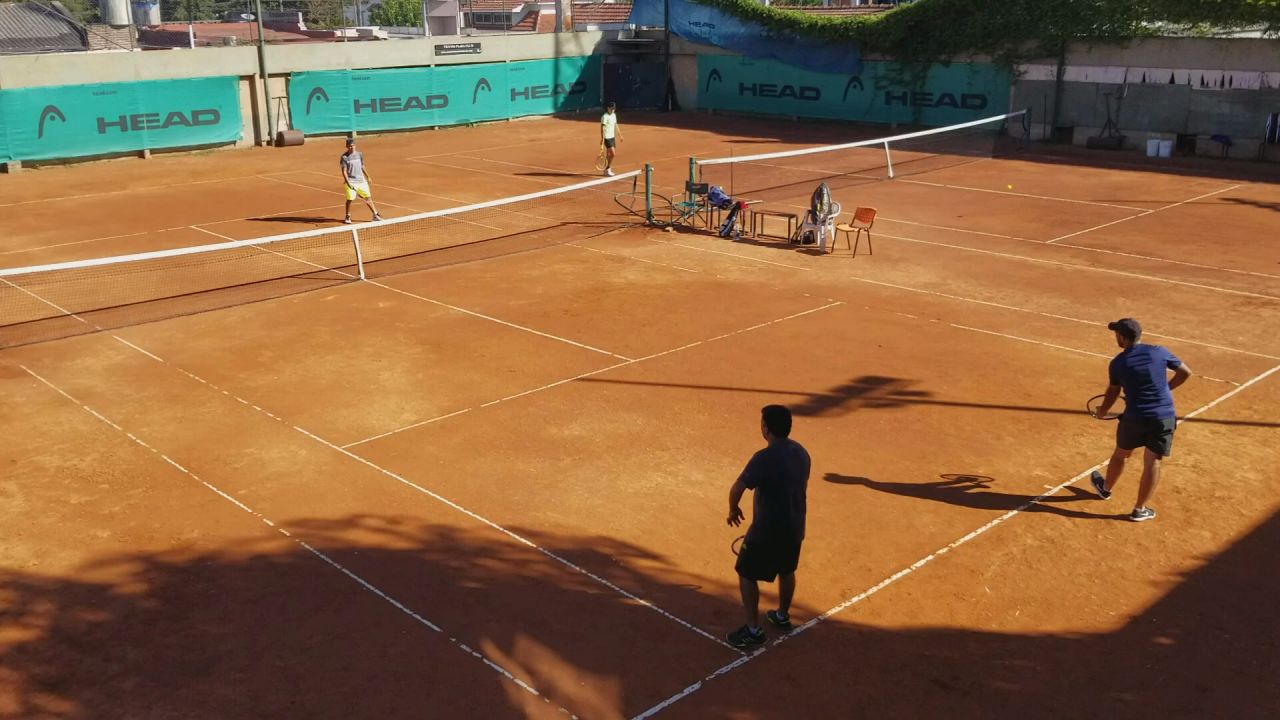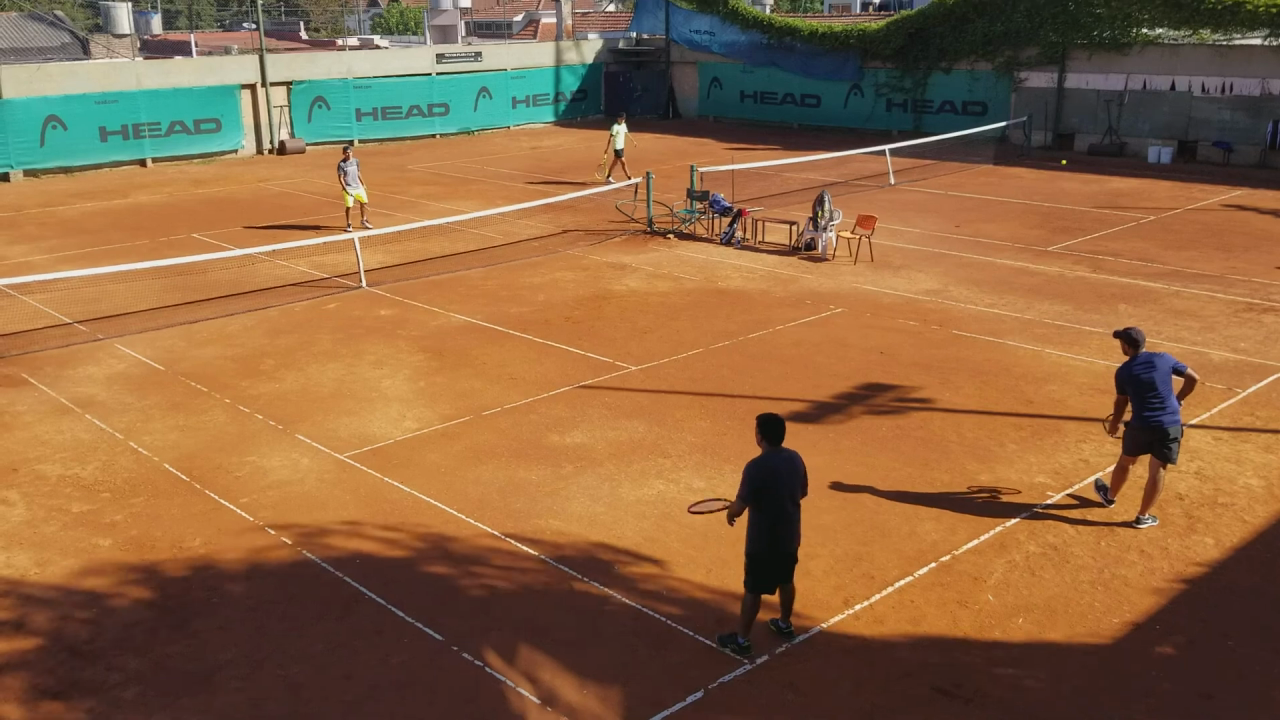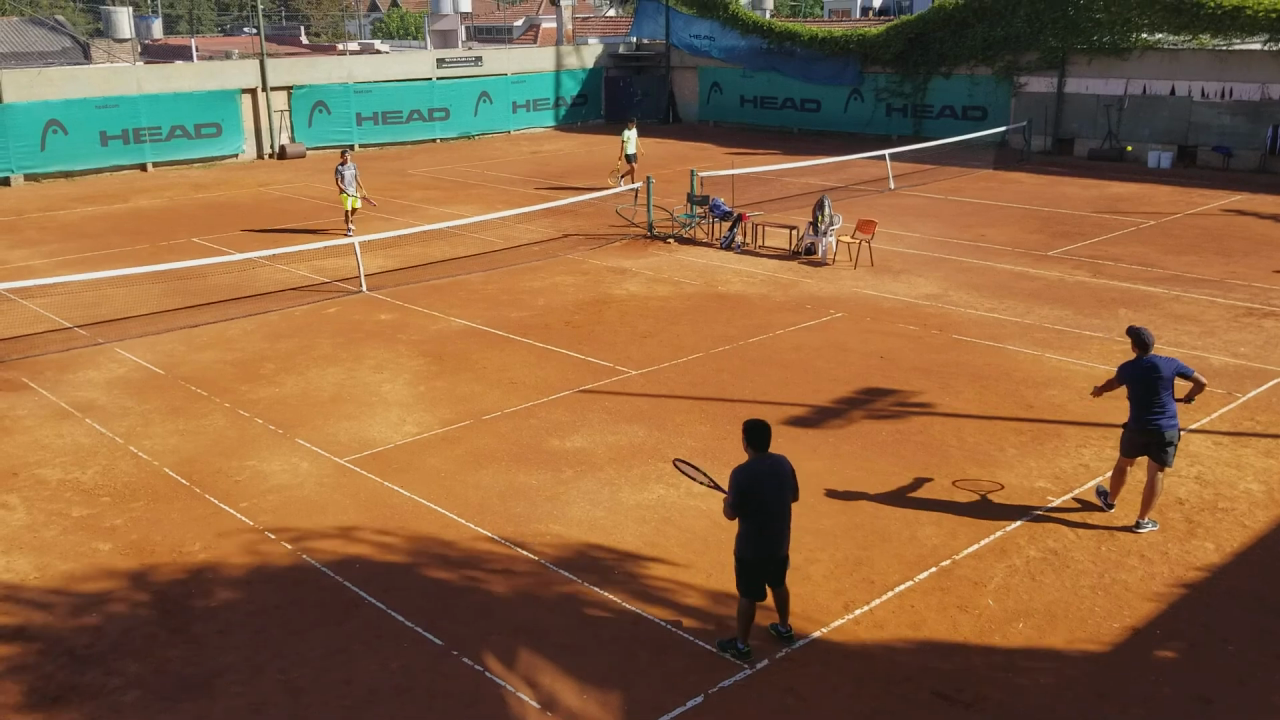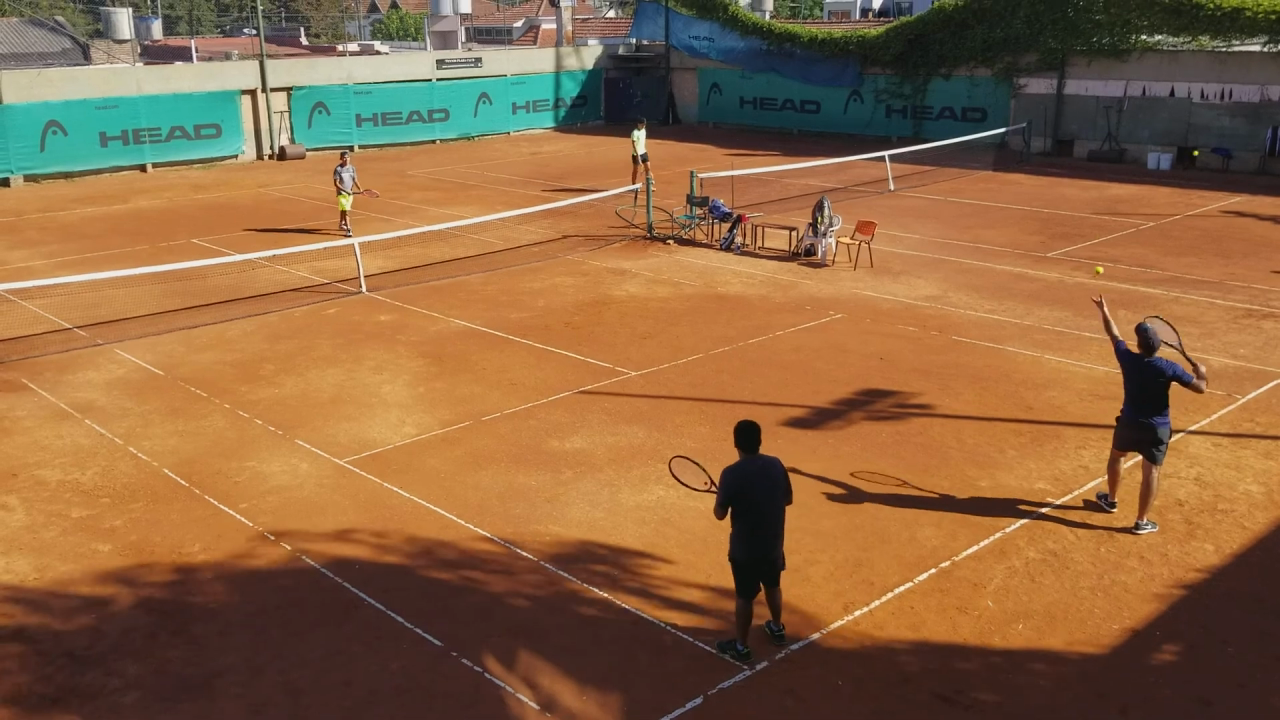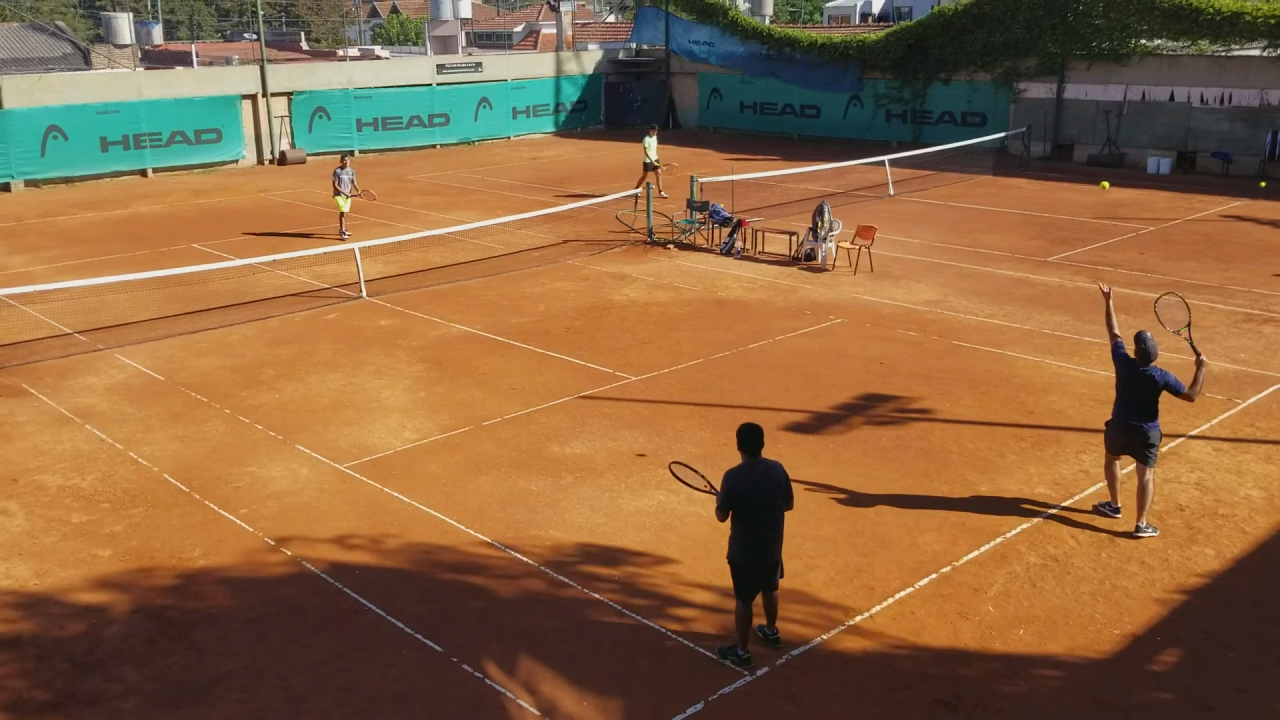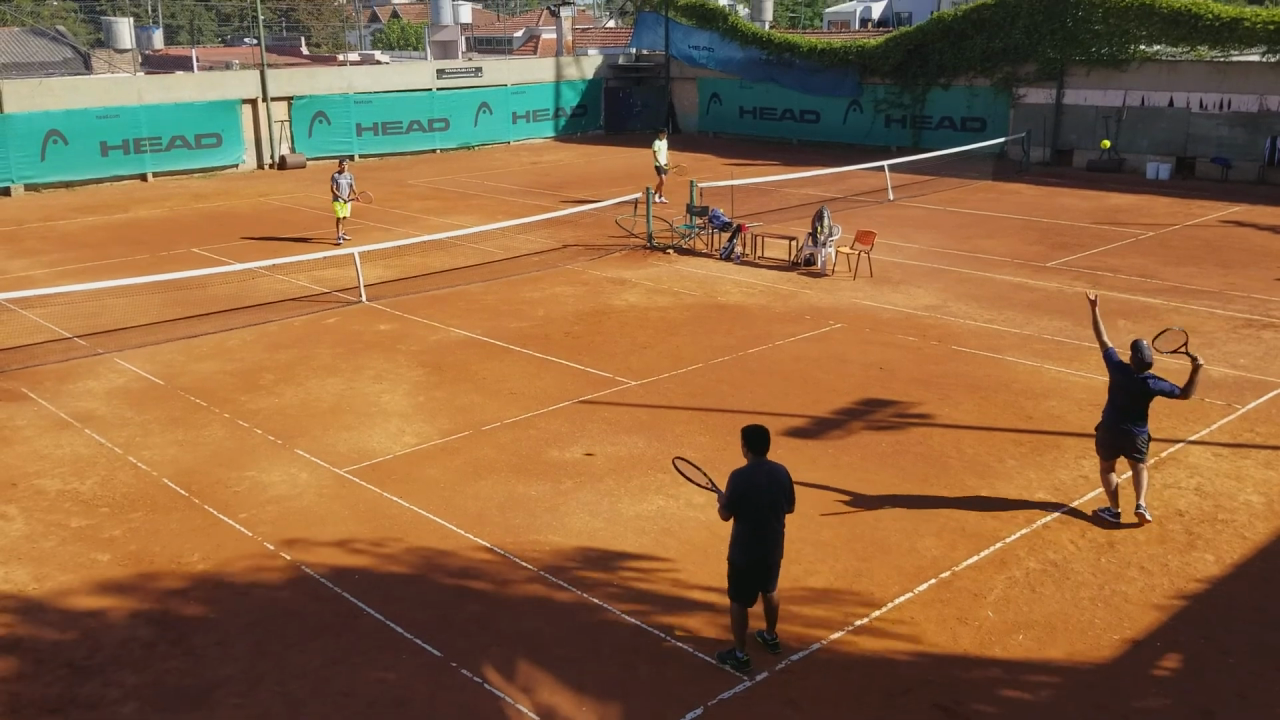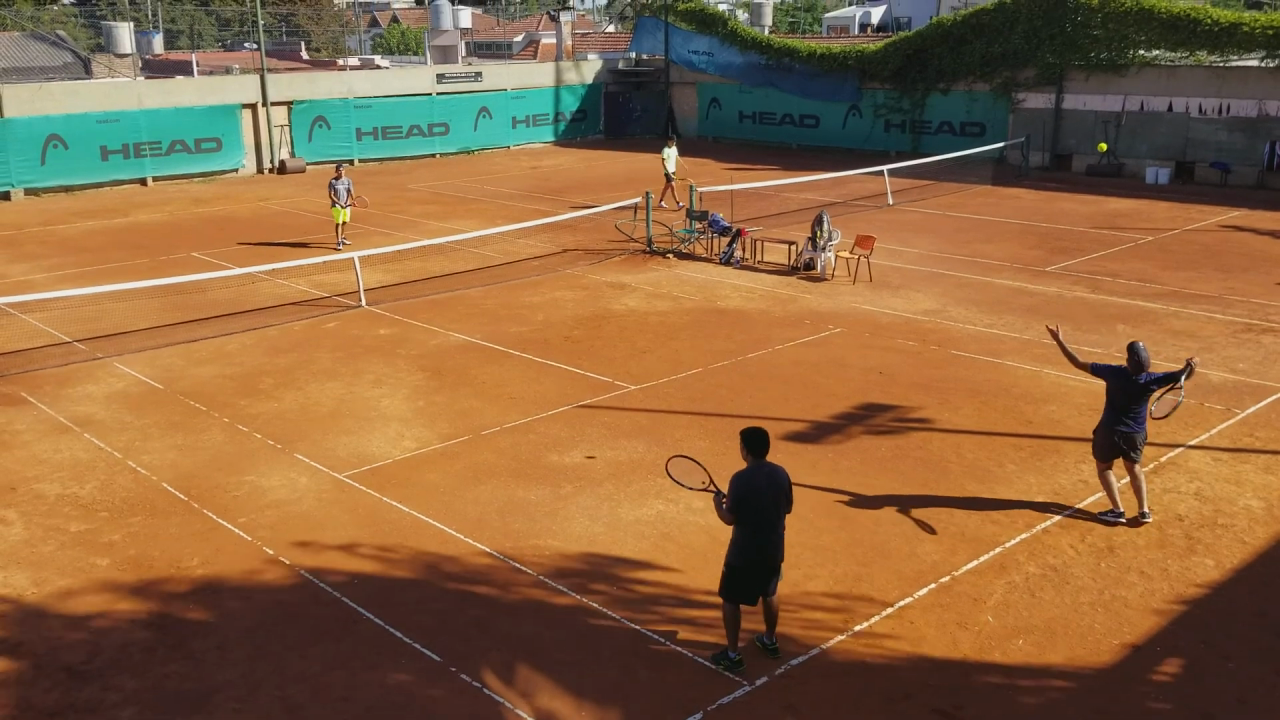
dt=0.2s
person 1, frame 1
left shoulder: (764, 458)
right shoulder: (801, 452)
left elbow: (736, 489)
left wrist: (733, 511)
left hip: (766, 532)
right hip: (794, 528)
left knee: (747, 574)
right knee: (787, 572)
left ankle: (752, 630)
right ankle: (782, 616)
person 1, frame 2
left shoulder: (756, 467)
right shoulder: (795, 459)
left elbow: (739, 508)
right elbow: (802, 492)
left wrist: (730, 512)
left hip: (763, 541)
right hip: (790, 536)
left knee: (753, 590)
right knee: (785, 581)
left ankle: (741, 640)
right ankle: (785, 624)
person 1, frame 3
left shoulder: (741, 473)
right shoulder: (784, 464)
left elbow: (731, 514)
right elbow: (794, 496)
left wrist: (727, 502)
left hip: (751, 546)
right hip: (780, 541)
left knee: (748, 596)
right knee: (778, 584)
left ankle: (741, 645)
right ankle: (784, 628)
person 1, frame 4
left shoulder: (731, 474)
right shoulder: (776, 465)
left elbow: (720, 514)
right elbow: (788, 500)
left wrist: (720, 499)
left hip: (745, 547)
right hip: (774, 542)
left knee: (745, 596)
right knee: (772, 586)
left ankle: (741, 646)
right ankle: (777, 628)
person 1, frame 5
left shoulder: (733, 477)
right shoulder: (778, 470)
left elbow: (721, 516)
right elbow: (789, 505)
left wrist: (720, 501)
left hip: (744, 550)
right hip: (772, 546)
left knee: (743, 599)
right knee: (770, 590)
left ankle: (741, 651)
right ankle: (771, 631)
person 1, frame 6
left shoulder: (739, 476)
right shoulder: (781, 472)
left elbow: (726, 515)
right elbow: (790, 508)
left wrist: (721, 500)
left hip: (744, 552)
right hip: (772, 548)
left knee: (738, 601)
right knee: (769, 592)
left ankle: (740, 655)
right ankle: (770, 636)
person 1, frame 7
left shoulder: (741, 479)
right shoulder: (781, 474)
left elbow: (729, 518)
right elbow: (788, 509)
left wrist: (718, 504)
left hip: (743, 553)
right hip: (773, 550)
left knee: (730, 600)
right knee: (769, 595)
left ankle: (732, 655)
right ankle: (770, 641)
person 2, frame 1
left shoulder: (1118, 362)
right shoulder: (1159, 352)
left elbow: (1113, 392)
right elbow: (1185, 372)
left wrist: (1104, 409)
left hip: (1135, 418)
right hip: (1164, 417)
left knee: (1121, 454)
right knee: (1153, 462)
left ankle: (1106, 489)
right ankle: (1140, 509)
person 2, frame 2
left shoulder: (1123, 371)
right shoulder: (1164, 359)
left elbow: (1121, 403)
right elbow: (1193, 378)
left wrist: (1114, 423)
right wrist: (1177, 400)
left hip: (1141, 426)
right hip: (1170, 425)
left knee: (1125, 462)
right knee: (1157, 470)
left ankle: (1109, 496)
right ankle: (1143, 516)
person 2, frame 3
left shoulder: (1127, 369)
right shoulder: (1169, 364)
left elbow: (1114, 383)
right elbow: (1202, 382)
left wrist: (1100, 390)
right wrist: (1189, 396)
left hip: (1137, 428)
right hip: (1166, 430)
left knee: (1124, 463)
right knee: (1156, 474)
left ankle: (1110, 501)
right ankle: (1143, 520)
person 2, frame 4
left shoulder: (1128, 360)
right shoulder: (1169, 368)
left elbow: (1114, 336)
right elbow: (1201, 387)
left wrist: (1104, 311)
right wrist: (1200, 371)
left hip: (1129, 424)
right hip: (1157, 429)
left knee: (1116, 456)
right knee: (1151, 473)
left ankle: (1111, 499)
right ankle: (1142, 521)
person 2, frame 5
left shoulder: (1124, 364)
right shoulder: (1161, 377)
left elbow: (1114, 334)
right elbow: (1191, 396)
left wrist: (1108, 302)
right wrist: (1200, 368)
left hip: (1119, 427)
right hip: (1147, 433)
left knee: (1111, 461)
right knee: (1146, 476)
left ankle: (1114, 505)
right ankle: (1142, 524)
person 2, frame 6
left shoulder: (1118, 370)
right shoulder: (1154, 384)
left elbow: (1102, 340)
right elbow: (1187, 393)
left wrist: (1094, 309)
right wrist: (1197, 368)
left hip: (1110, 430)
right hip: (1136, 434)
left knee: (1107, 466)
right knee: (1139, 468)
left ankle: (1114, 510)
right ankle: (1141, 505)
person 2, frame 7
left shoulder: (1114, 373)
right shoulder: (1151, 380)
left elbow: (1080, 365)
right elbow: (1181, 376)
left wrist: (1059, 340)
right wrist: (1190, 367)
left hip: (1111, 432)
right hip: (1135, 432)
left knee: (1104, 467)
right knee: (1133, 466)
left ankle: (1118, 511)
right ankle: (1144, 511)
